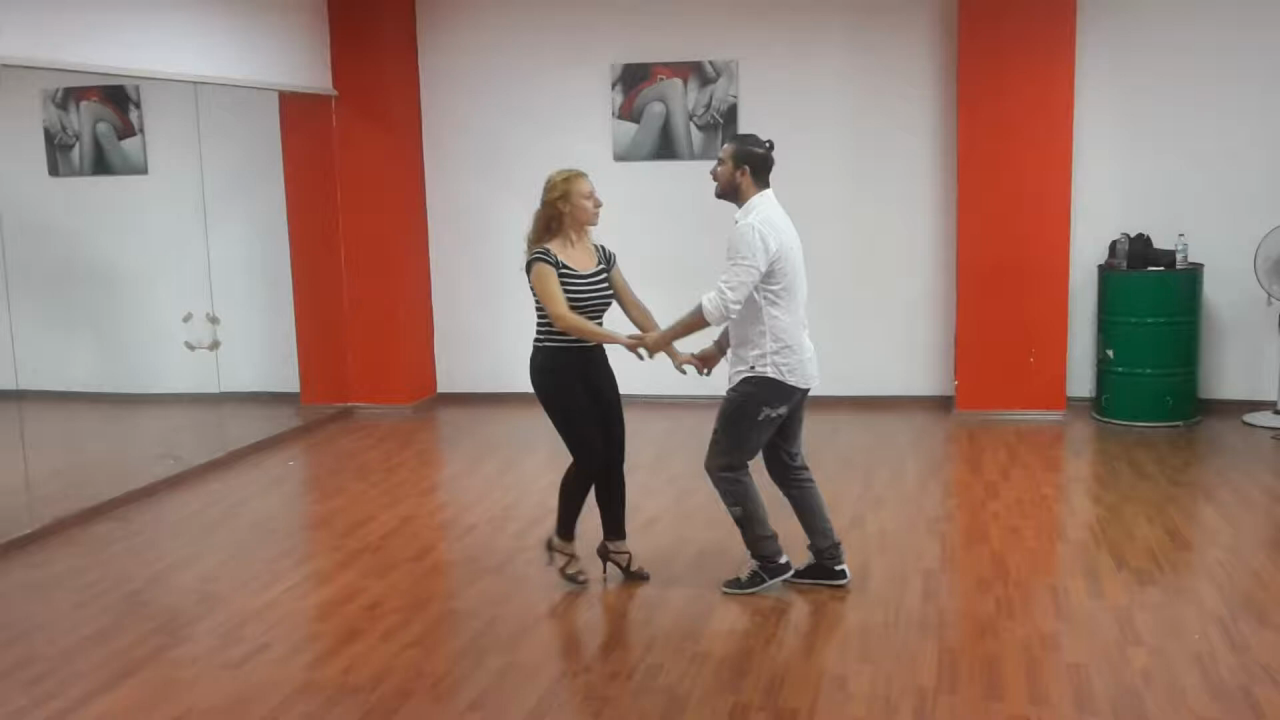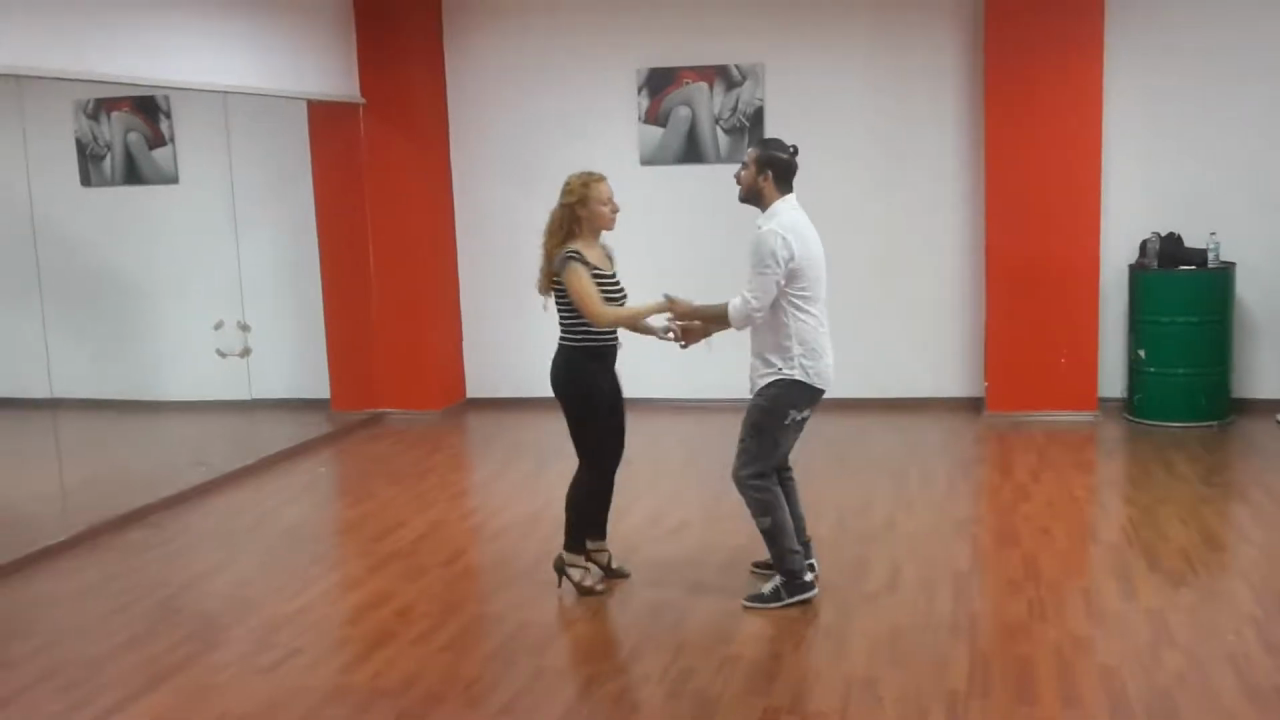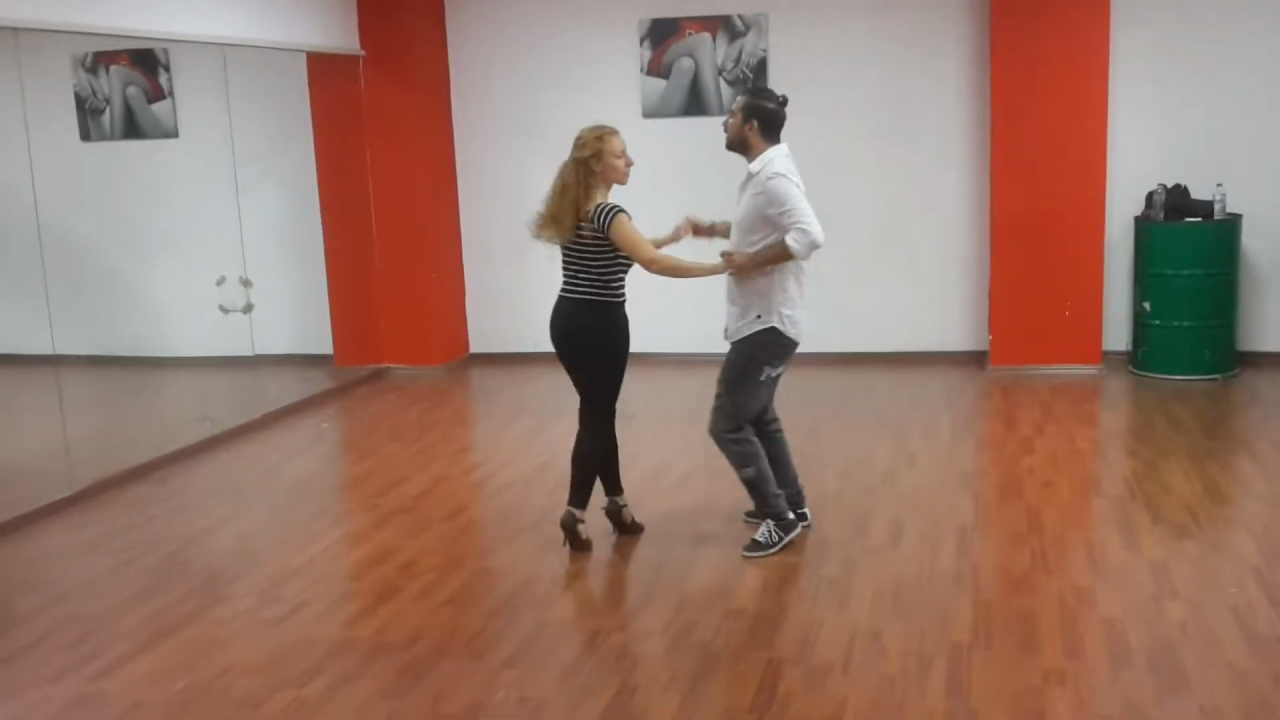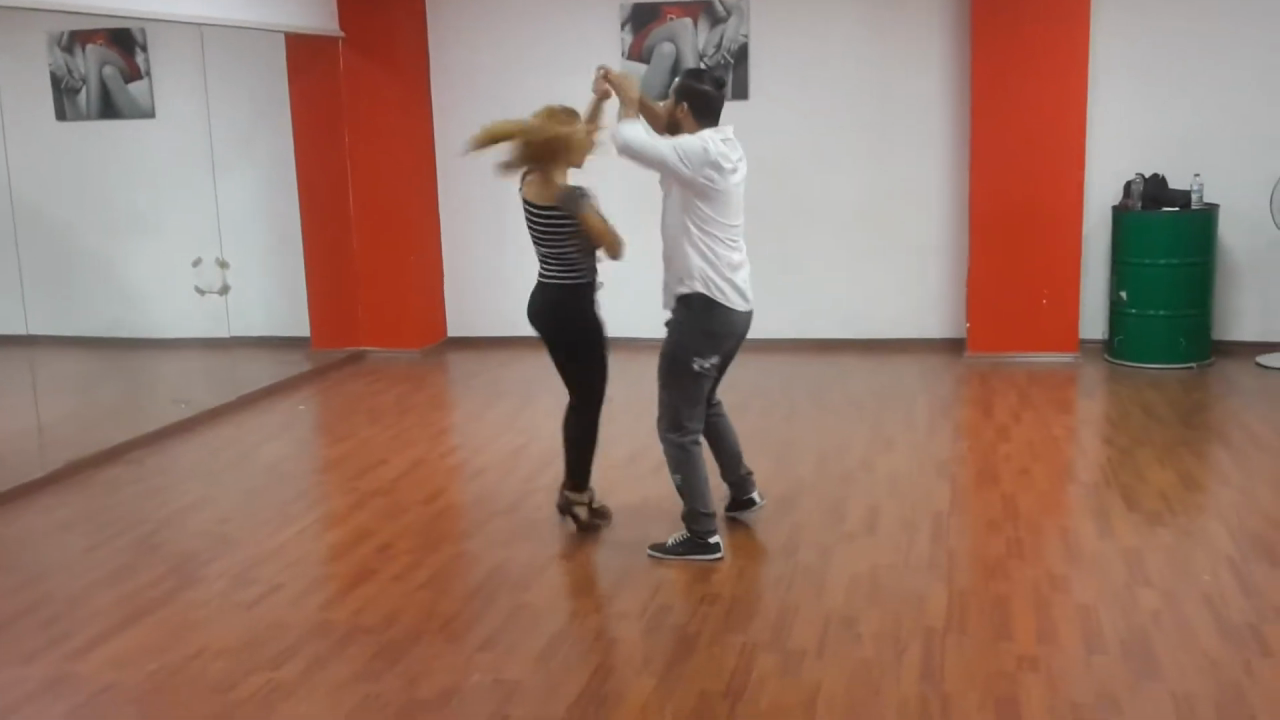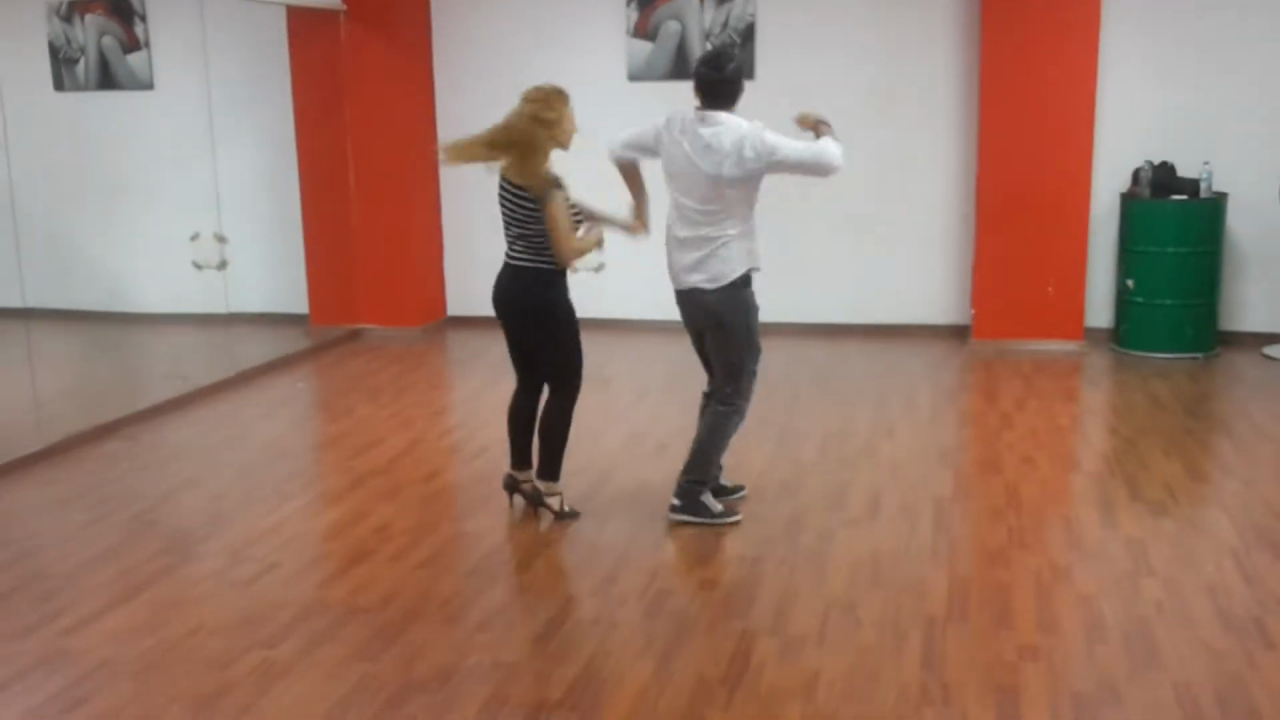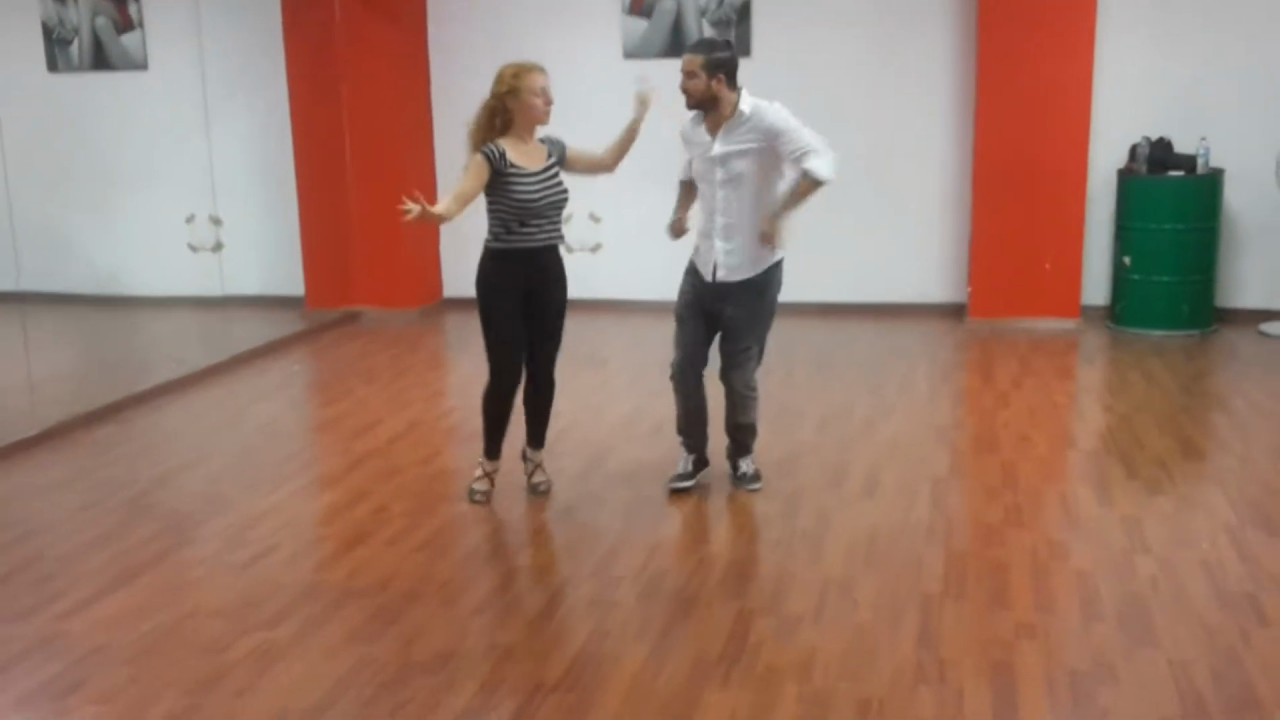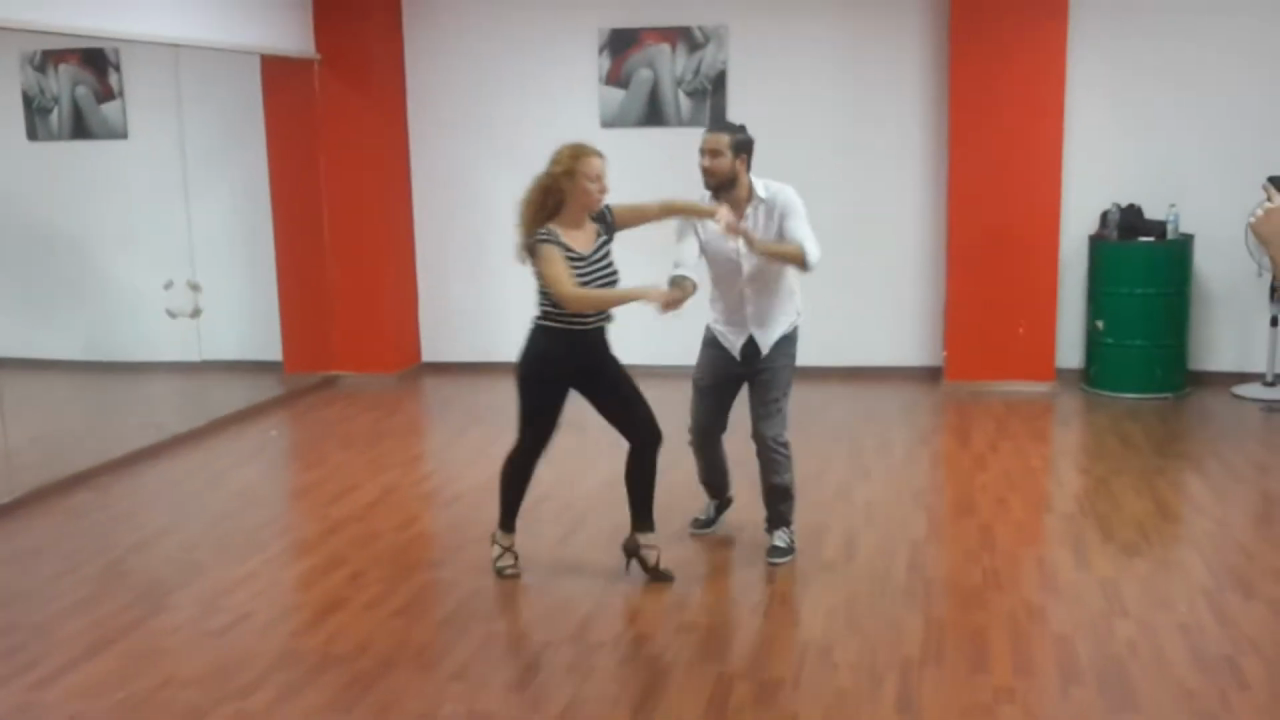
dt=0.7s
person 1, frame 1
left shoulder: (753, 226)
right shoulder: (771, 218)
left elbow: (725, 301)
left wrist: (665, 337)
right wrist: (721, 350)
left hip: (768, 370)
right hip: (790, 367)
left knee: (725, 465)
right knee: (787, 466)
left ankle: (770, 561)
right ankle: (829, 561)
person 1, frame 2
left shoulder: (774, 232)
right shoulder: (791, 222)
left elbow: (749, 310)
left wrist: (694, 312)
right wrist: (707, 326)
left hip: (791, 373)
right hip: (796, 368)
left knee: (753, 473)
right knee: (773, 466)
left ankle: (795, 576)
right ankle: (798, 555)
person 1, frame 3
left shoulder: (774, 177)
right shoulder: (763, 173)
left elbow: (808, 236)
left wrist: (751, 262)
right wrist: (714, 229)
left hip: (766, 325)
right hip: (760, 321)
left knee: (727, 425)
right knee: (757, 418)
left ankle: (780, 513)
right ankle: (790, 505)
person 1, frame 4
left shoulder: (700, 154)
right shoulder: (720, 142)
left elbow: (630, 139)
right elbow: (666, 128)
left wrist: (627, 93)
right wrist: (633, 95)
left hip: (703, 309)
right hip: (733, 305)
left knee: (678, 425)
right knee: (704, 403)
left ankle: (703, 535)
right ankle: (742, 490)
person 1, frame 5
left shoulder: (674, 128)
right shoulder: (747, 137)
left elbow: (620, 151)
right elbow: (829, 160)
left wrist: (640, 201)
right wrist: (819, 127)
left hip: (692, 286)
right hip: (725, 287)
left knee: (723, 388)
right knee: (732, 395)
left ankle: (704, 477)
right ankle: (691, 495)
person 1, frame 6
left shoulder: (767, 120)
right shoulder: (691, 130)
left elbow: (819, 162)
left wrist: (778, 214)
right wrist: (680, 211)
left hip: (753, 273)
right hip: (702, 271)
left knee: (739, 375)
right knee: (685, 368)
left ankle: (741, 455)
right ankle: (694, 454)
person 1, frame 7
left shoulder: (780, 198)
right shoulder: (694, 216)
left elbow: (809, 256)
right elbow: (686, 271)
left wrist: (758, 245)
right wrist: (674, 294)
left hip: (776, 335)
right hip: (723, 336)
left knee: (770, 435)
right knee: (703, 431)
left ankle: (780, 526)
right ankle: (717, 499)
person 2, frame 1
left shoulder: (600, 253)
right shoulder: (542, 259)
left elbow: (634, 306)
right elbow: (563, 319)
left wrist: (672, 351)
right wrist: (616, 337)
left hip: (594, 364)
right hip: (557, 367)
left knee: (614, 455)
right knee: (590, 455)
left ankle: (614, 544)
right ankle: (561, 541)
person 2, frame 2
left shoulder: (602, 253)
right shoulder: (570, 259)
left elbow: (616, 313)
right elbow: (599, 316)
left wrist: (659, 329)
right wrist: (657, 306)
left hip: (596, 368)
right hip: (580, 370)
left knee: (607, 458)
right knee: (595, 461)
left ankle: (595, 548)
right ankle: (572, 556)
person 2, frame 3
left shoulder: (584, 211)
right shoulder: (607, 213)
right elbow: (652, 265)
left wrist: (670, 238)
right wrist: (715, 267)
left hip: (570, 319)
right hip: (598, 324)
left knee: (599, 414)
right knee: (597, 419)
left ankle: (615, 501)
right ankle: (574, 513)
person 2, frame 4
left shoulder: (532, 182)
right shoulder: (573, 198)
left elbow: (574, 142)
right elbow: (615, 250)
left wrist: (597, 103)
left hip: (550, 303)
right hip: (573, 309)
left knee: (586, 397)
right knee: (588, 398)
left ankle: (577, 490)
right ankle: (576, 495)
person 2, frame 5
left shoulder: (515, 171)
right shoulder: (545, 182)
right elbow: (571, 246)
left wrist: (611, 220)
right wrist: (589, 237)
left hip: (517, 290)
right hip: (539, 294)
left knee: (531, 384)
right knee: (565, 386)
left ankle: (520, 473)
right ankle: (547, 486)
person 2, frame 6
left shoulder: (552, 151)
right shoulder: (491, 154)
left elbow: (605, 163)
right elbow: (457, 201)
left wrist: (636, 120)
right wrist: (434, 212)
left hip: (548, 270)
right hip: (502, 272)
left knee: (543, 370)
right knee: (506, 372)
left ankle: (533, 455)
right ankle: (489, 462)
person 2, frame 7
left shoulder: (604, 221)
right shoulder: (545, 240)
left elbow: (661, 208)
right elbow: (570, 299)
left wrist: (713, 212)
right wrist: (634, 292)
left hip: (593, 352)
right hip: (551, 356)
left knee: (646, 437)
right knee: (531, 448)
left ankle: (641, 539)
right ankle: (504, 537)
